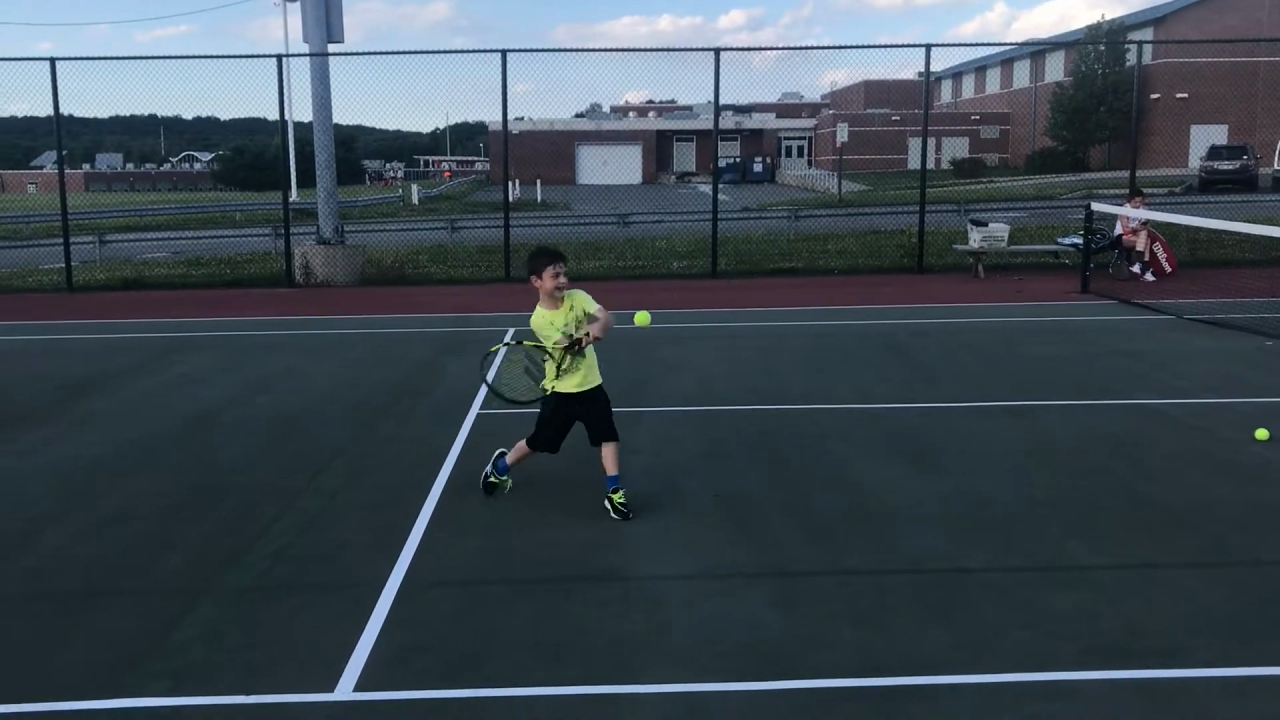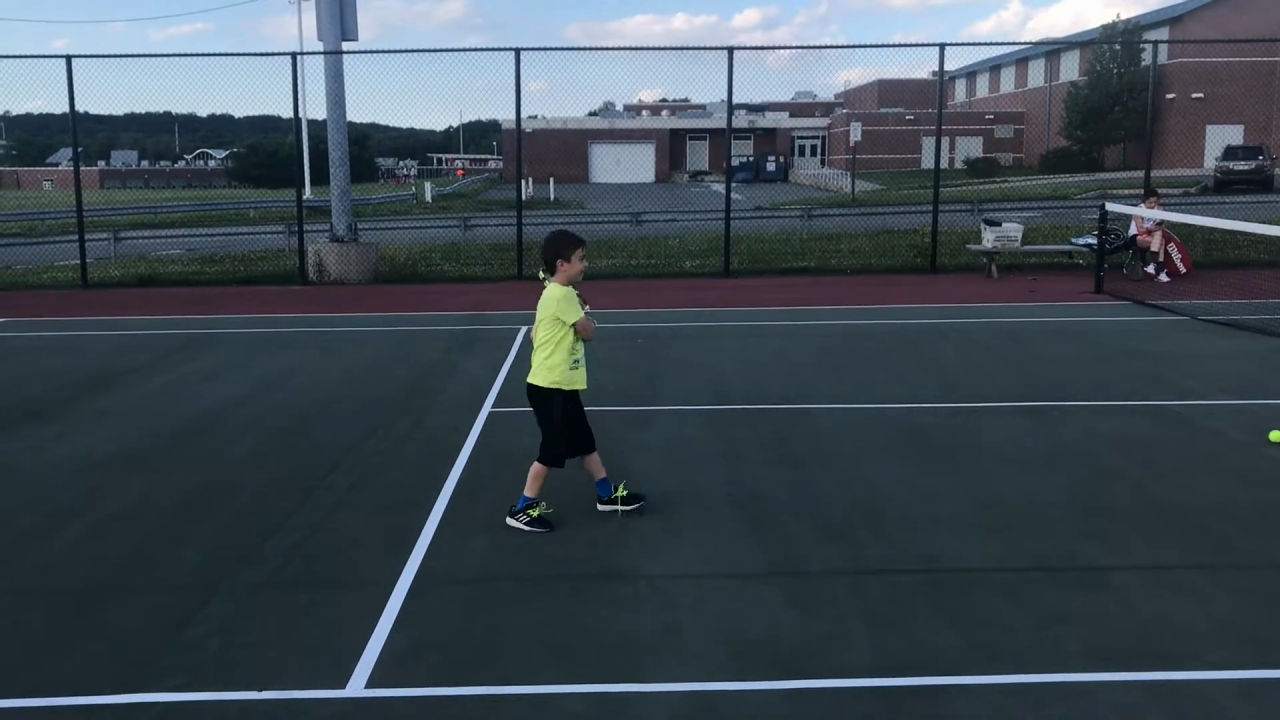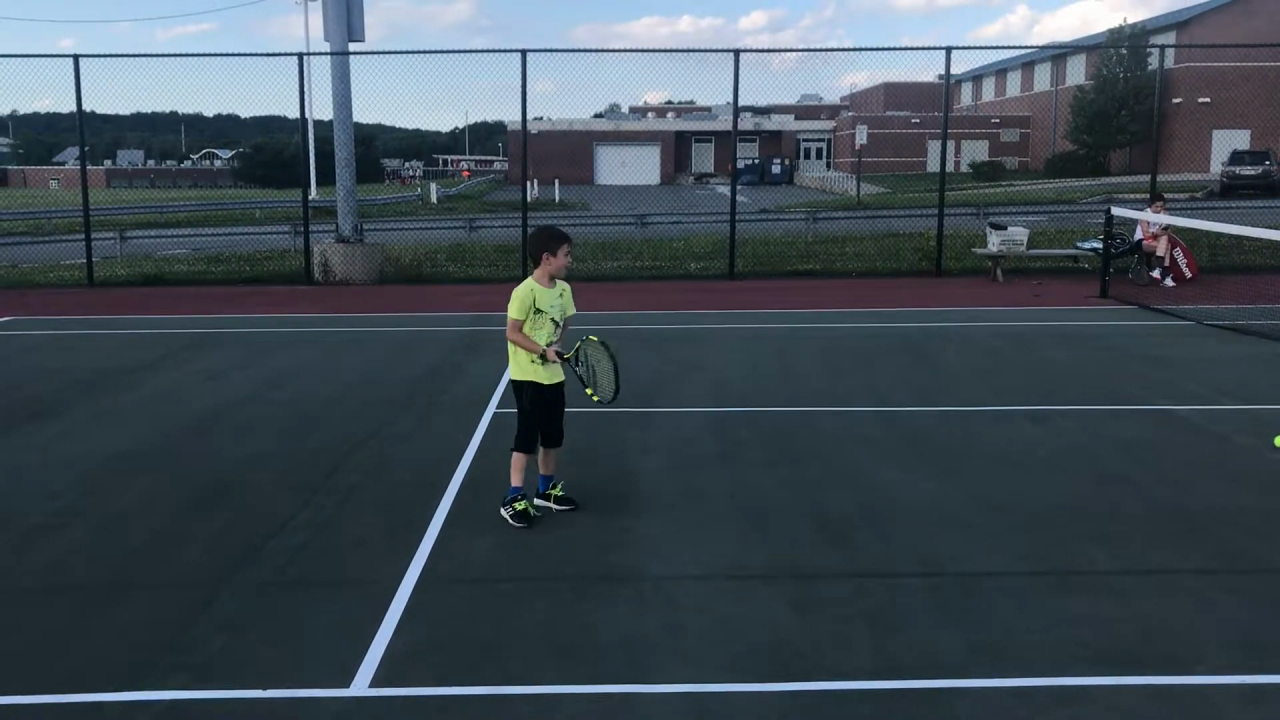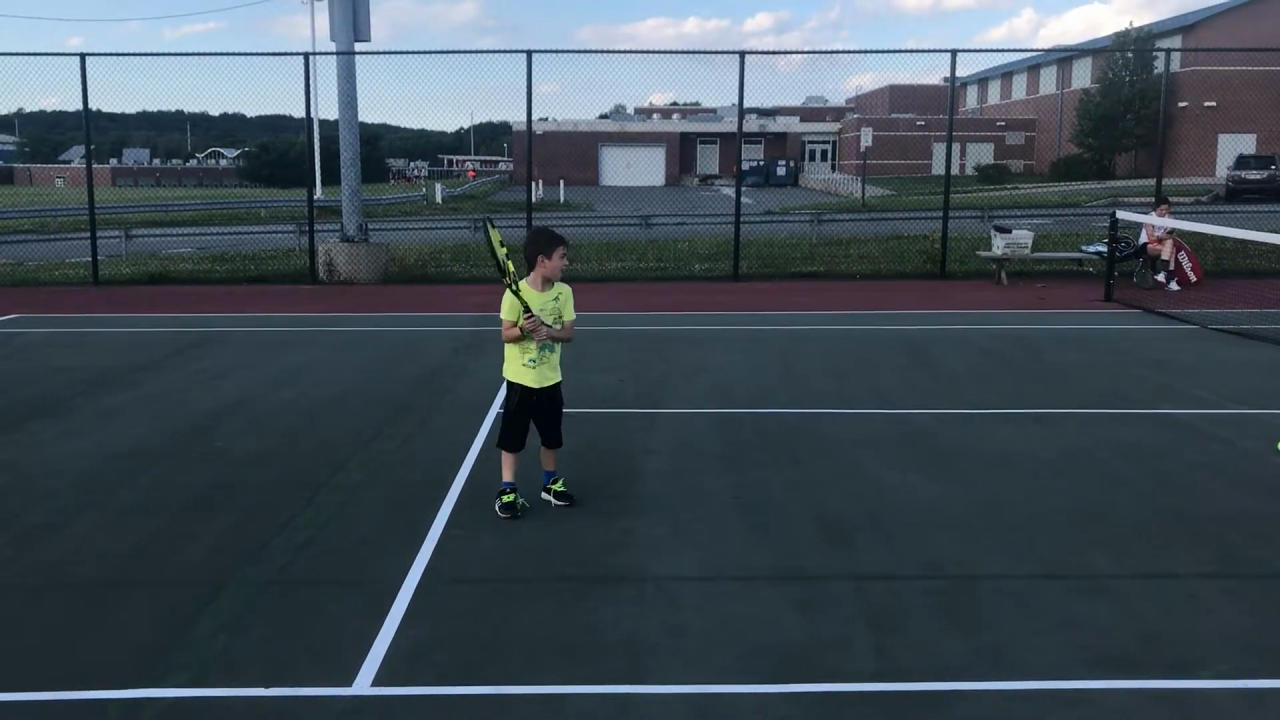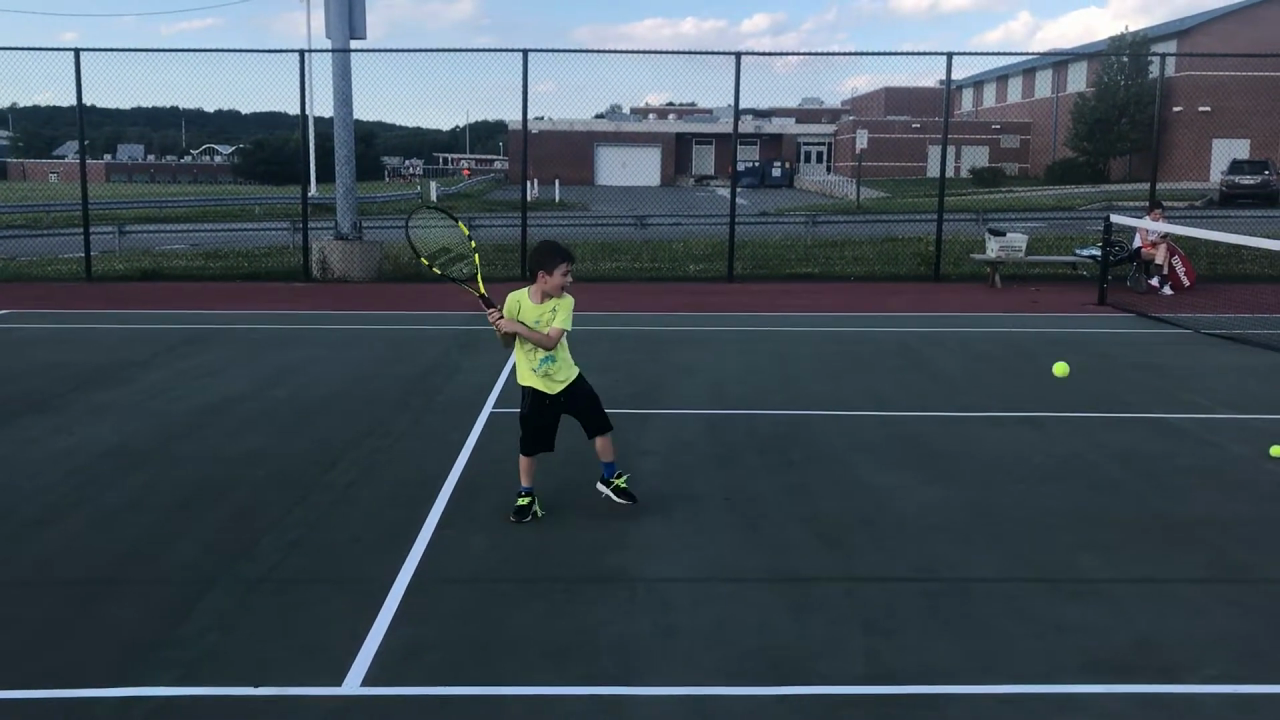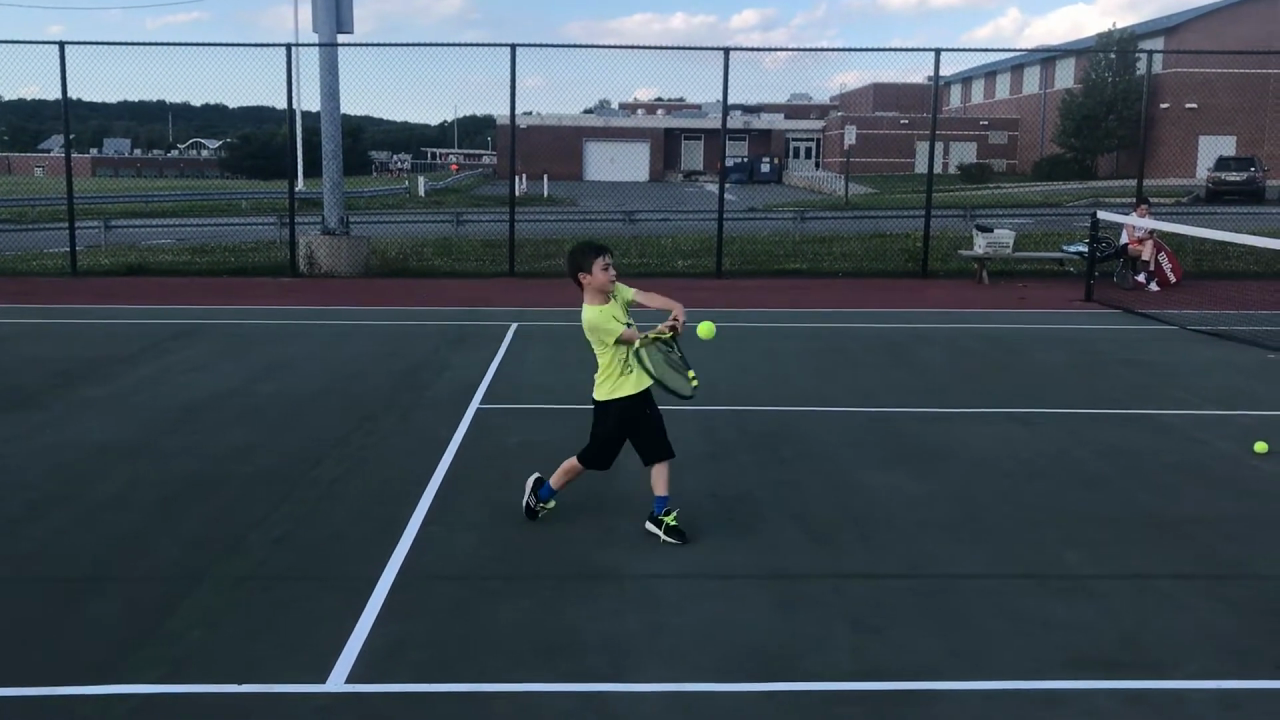
dt=0.5s
person 1, frame 1
left shoulder: (578, 297)
right shoulder: (539, 319)
left elbow: (605, 318)
right elbow: (567, 346)
left wrist: (596, 328)
right wrist: (582, 338)
left hip: (589, 384)
right hip: (559, 389)
left knee: (608, 435)
right knee: (539, 441)
left ankle: (614, 492)
right ankle: (501, 466)
person 1, frame 2
left shoulder: (554, 293)
right shoulder: (564, 294)
left elbow: (543, 334)
right elbow: (586, 332)
left wrist: (579, 326)
right wrist: (587, 324)
left hip: (562, 385)
right hip: (549, 387)
left knee: (584, 441)
right knee: (553, 449)
left ankle: (608, 492)
right ankle: (522, 509)
person 1, frame 3
left shoulder: (564, 289)
right shoulder: (524, 292)
right elbow: (512, 333)
left wrist: (556, 348)
right wrist: (543, 351)
left hip: (553, 377)
right hip: (528, 378)
left knee: (552, 436)
right knee: (526, 438)
left ankle: (546, 489)
right ankle: (514, 499)
person 1, frame 4
left shoulder: (564, 292)
right shoulder: (515, 293)
left elbow: (569, 333)
right elbow: (506, 335)
left wrist: (550, 332)
right wrist: (525, 330)
left hip: (550, 379)
right hip: (520, 379)
left knee: (552, 437)
right knee: (512, 438)
left ankle: (550, 483)
right ankle: (508, 491)
person 1, frame 5
left shoulder: (565, 301)
right shoulder: (515, 299)
left elbow: (549, 341)
right elbow: (509, 343)
left wrist: (518, 328)
right wrist: (501, 328)
left hip: (569, 379)
right hip: (535, 386)
left knee: (601, 426)
right knee: (530, 445)
left ankle: (609, 478)
right ankle: (526, 495)
person 1, frame 6
left shoulder: (616, 291)
right shoulder: (593, 315)
left elbow: (645, 297)
right elbow: (634, 337)
left wrist: (675, 307)
right wrist: (664, 331)
left hip: (639, 388)
right hip: (613, 395)
left knee: (659, 451)
right knee: (594, 456)
left ankle: (661, 514)
right ankle: (543, 490)
